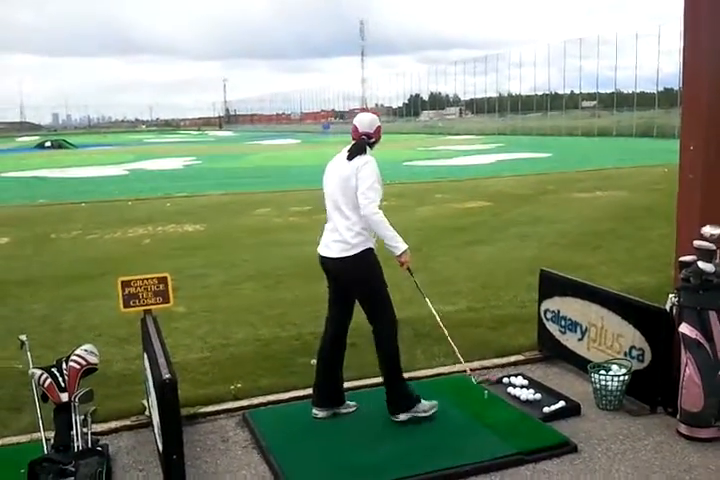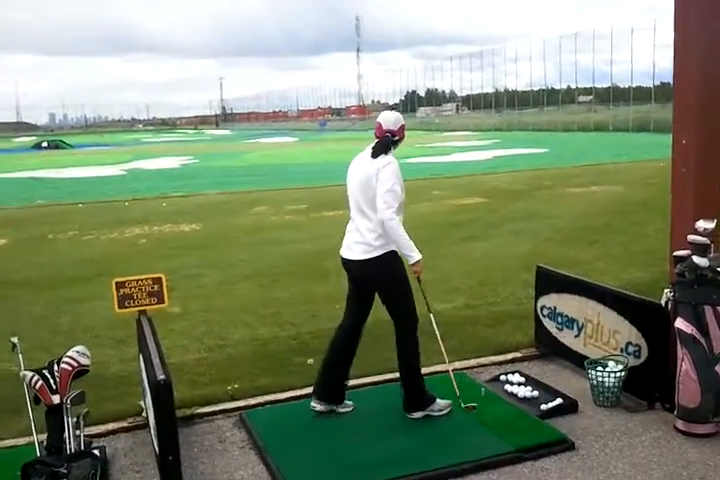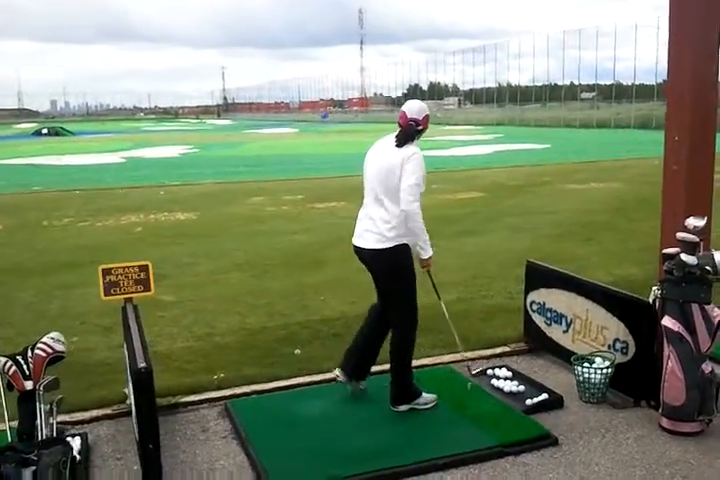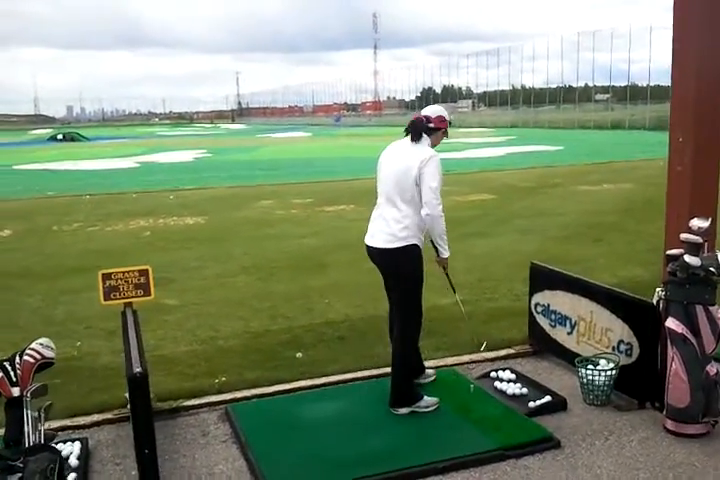
dt=0.3s
person 1, frame 1
left shoulder: (334, 162)
right shoulder: (365, 163)
right elbow: (370, 211)
right wrist: (399, 248)
left hip: (330, 253)
right hip: (355, 254)
left knee: (336, 323)
right knee: (384, 324)
left ankle: (326, 400)
right ankle: (402, 403)
person 1, frame 2
left shoulder: (359, 160)
right shoulder: (387, 164)
right elbow: (387, 216)
right wrist: (413, 255)
left hip: (353, 253)
right hip: (378, 256)
left knee: (353, 321)
right knee: (406, 324)
left ankle: (326, 394)
right ankle: (417, 401)
person 1, frame 3
left shoulder: (378, 147)
right shoulder: (411, 155)
right elbow: (410, 208)
right wrist: (425, 250)
left hip: (364, 240)
right hip: (389, 245)
left knee: (385, 305)
right knee: (405, 317)
left ankle: (351, 367)
right ankle: (403, 395)
person 1, frame 4
left shoulder: (392, 149)
right shoulder: (428, 158)
right elbow: (432, 210)
right wrist: (443, 250)
left hip: (376, 240)
right hip: (401, 245)
left knee: (399, 309)
right knee: (408, 316)
left ankle: (412, 370)
right ankle: (403, 397)
